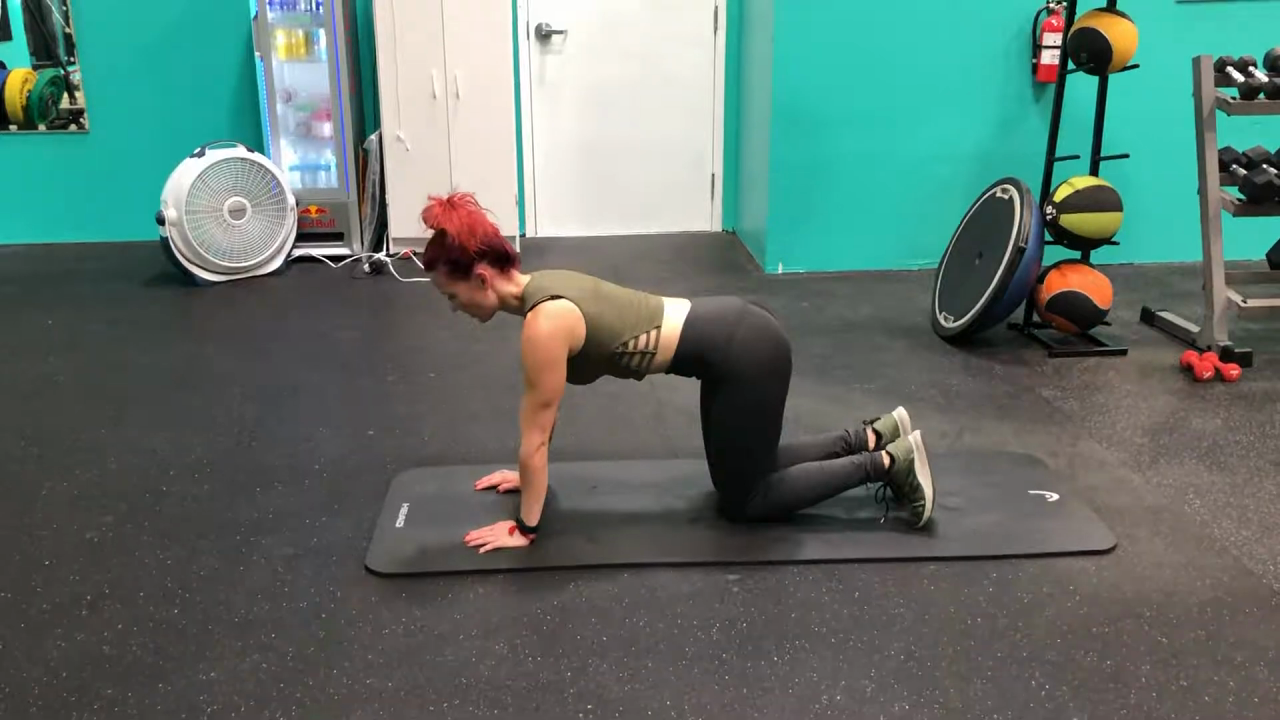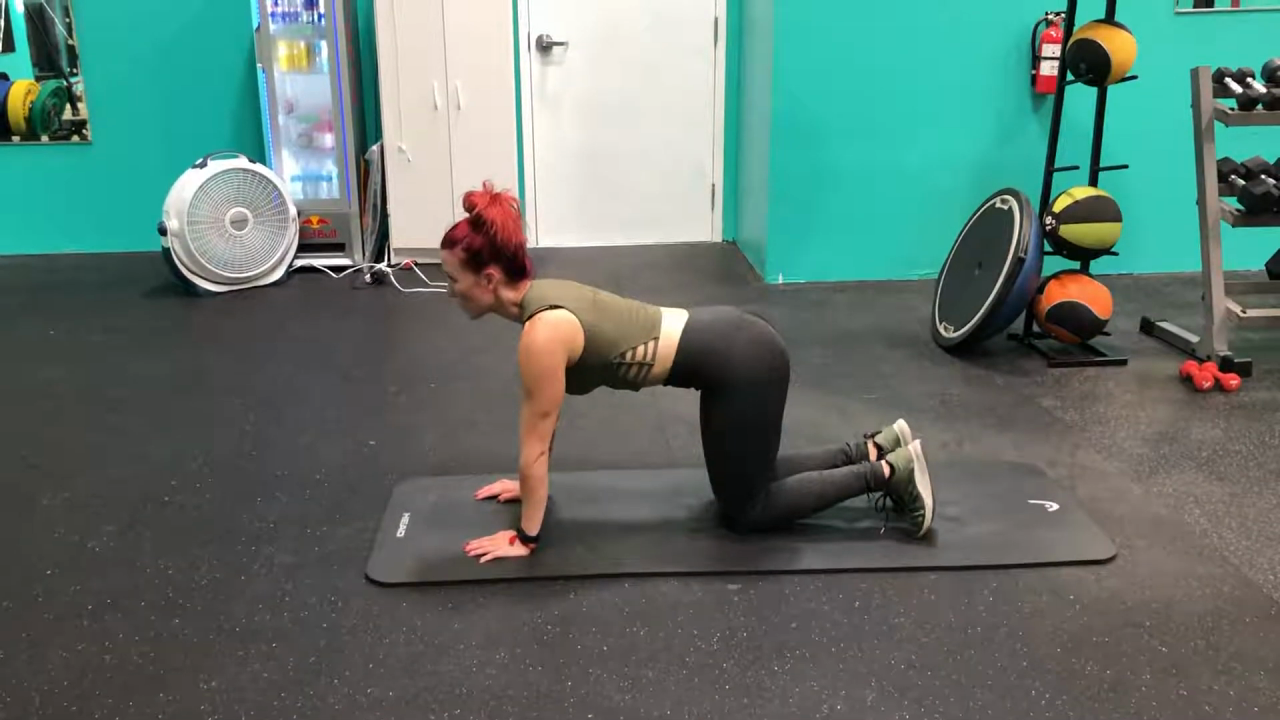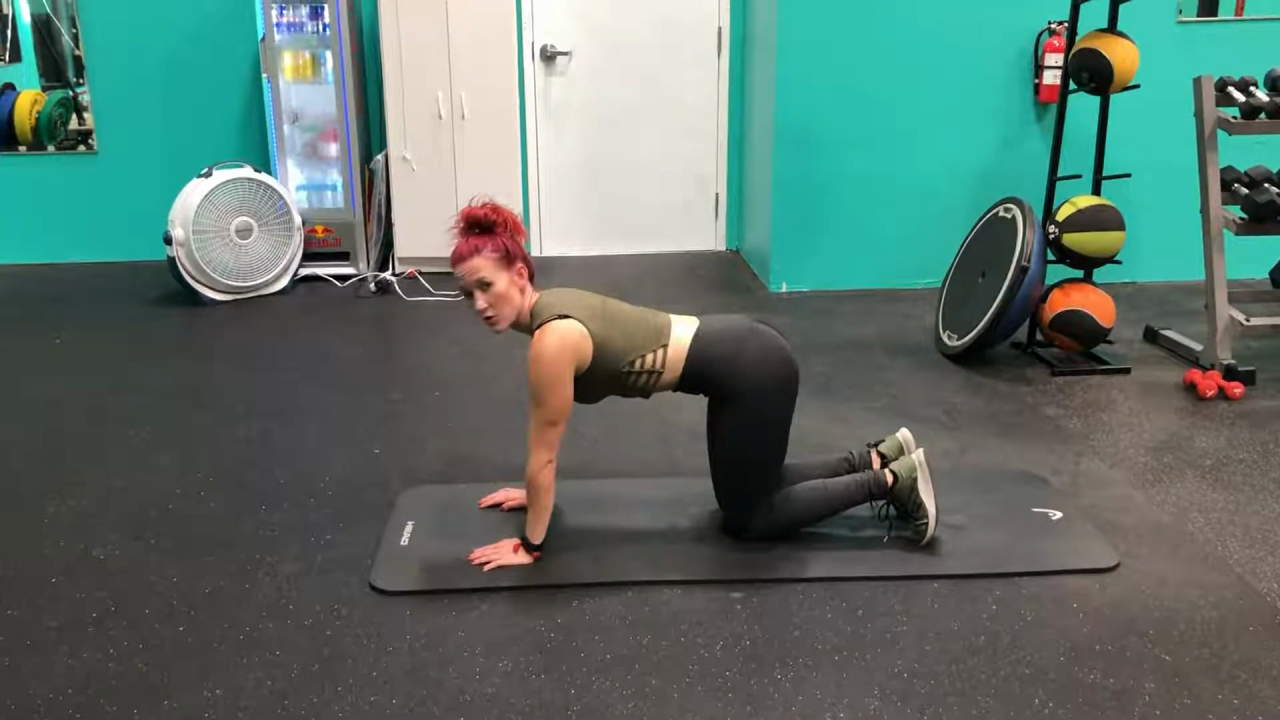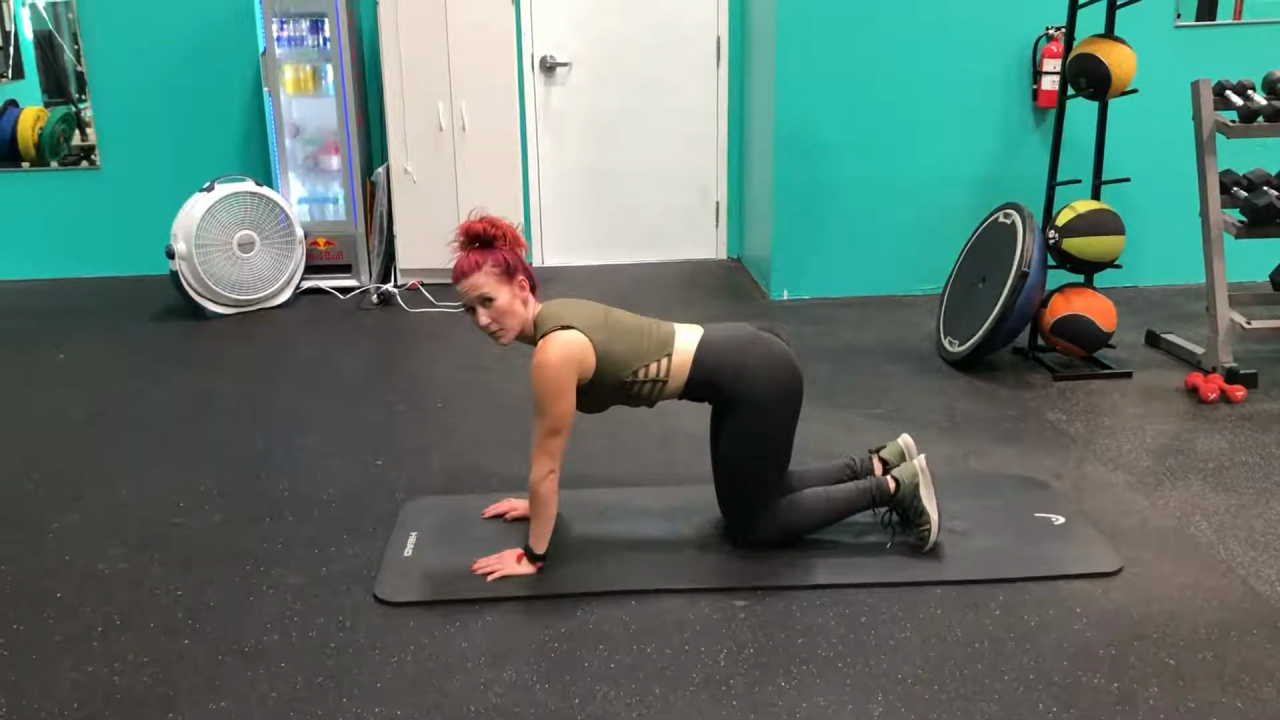
dt=0.7s
person 1, frame 1
left shoulder: (543, 323)
right shoulder: (540, 288)
left elbow: (536, 434)
right elbow: (541, 422)
left wrist: (524, 528)
right wrist: (528, 474)
left hip: (745, 353)
right hip: (733, 332)
left knee: (744, 502)
right knee: (744, 471)
left ankle: (888, 461)
right ankle: (873, 437)
person 1, frame 2
left shoulder: (541, 332)
right shoulder: (540, 297)
left elbow: (536, 444)
right elbow: (542, 430)
left wrist: (525, 537)
right wrist: (530, 483)
left hip: (743, 363)
right hip: (730, 343)
left knee: (745, 511)
right knee: (744, 480)
left ankle: (888, 472)
right ankle: (874, 448)
person 1, frame 3
left shoulder: (552, 340)
right shoulder: (549, 309)
left elbow: (544, 452)
left wrist: (529, 546)
right wrist: (535, 492)
left hip: (752, 370)
right hip: (738, 350)
left knee: (747, 519)
right knee: (748, 487)
left ankle: (890, 481)
right ankle: (878, 457)
person 1, frame 4
left shoulder: (554, 351)
right shoulder: (553, 318)
left elbow: (546, 463)
left wrist: (532, 556)
right wrist: (538, 501)
left hip: (757, 378)
right hip: (743, 359)
left knee: (750, 527)
right knee: (752, 493)
left ankle: (894, 487)
right ankle: (879, 463)
